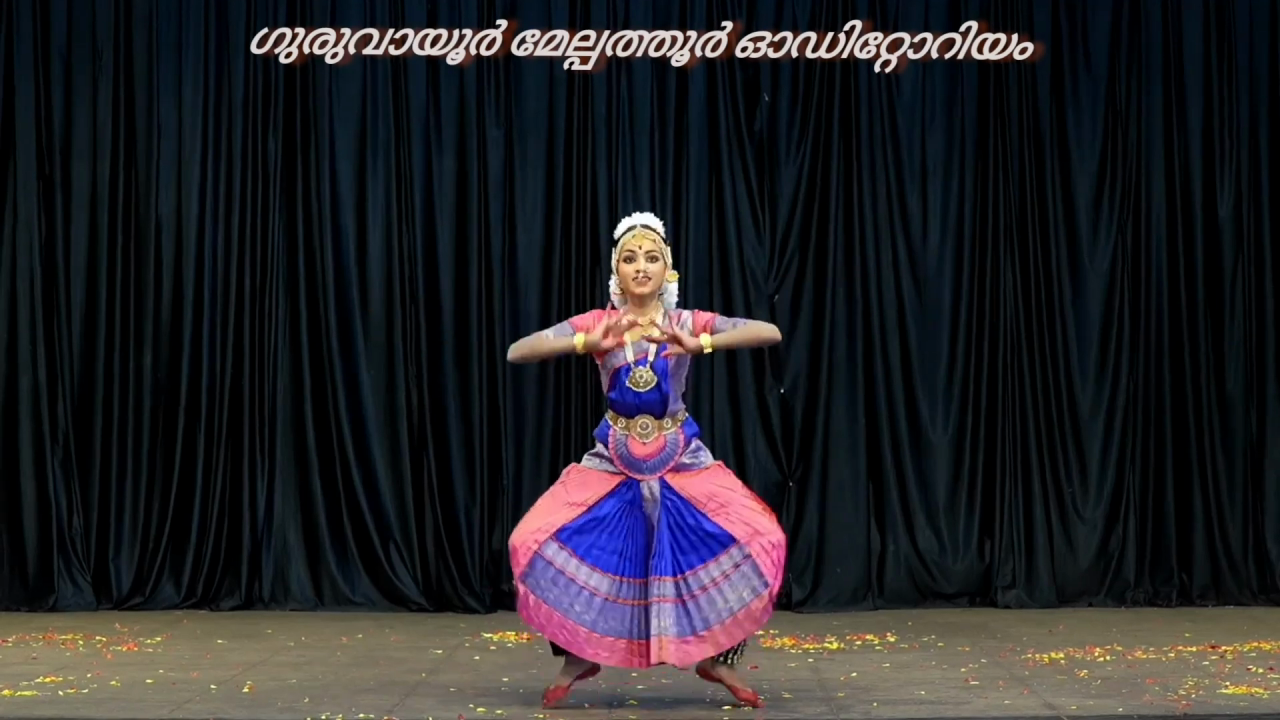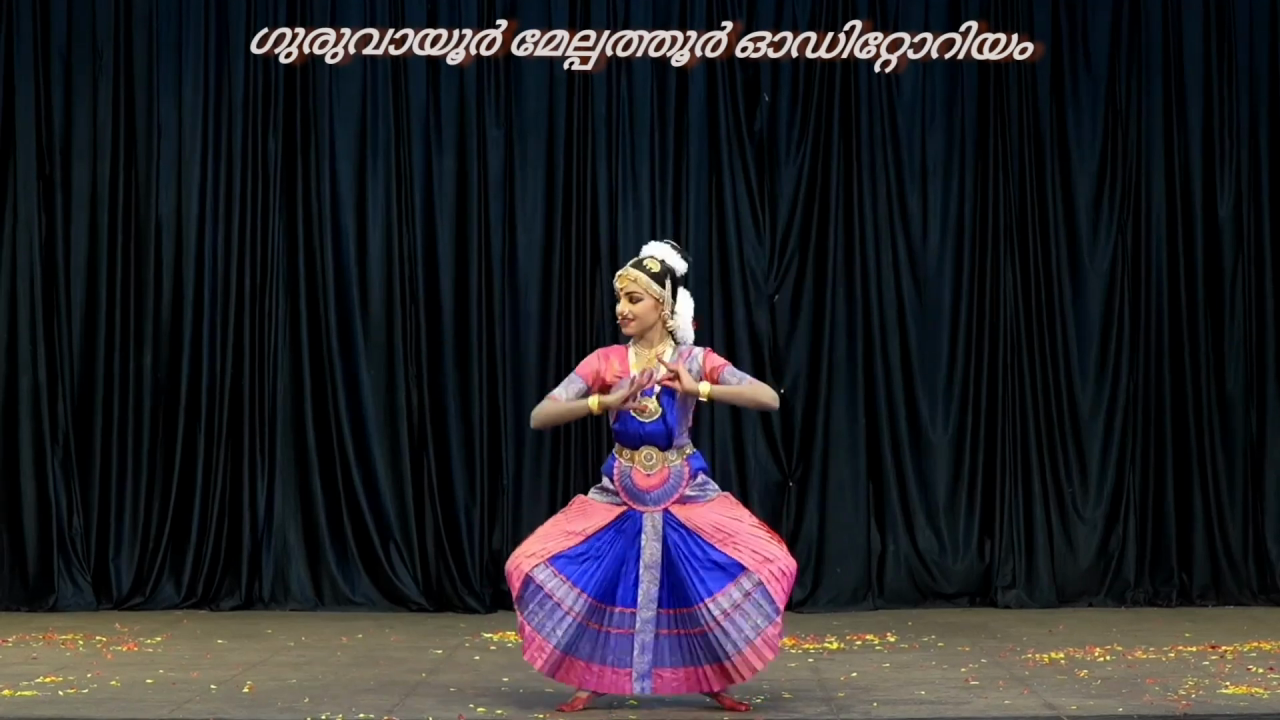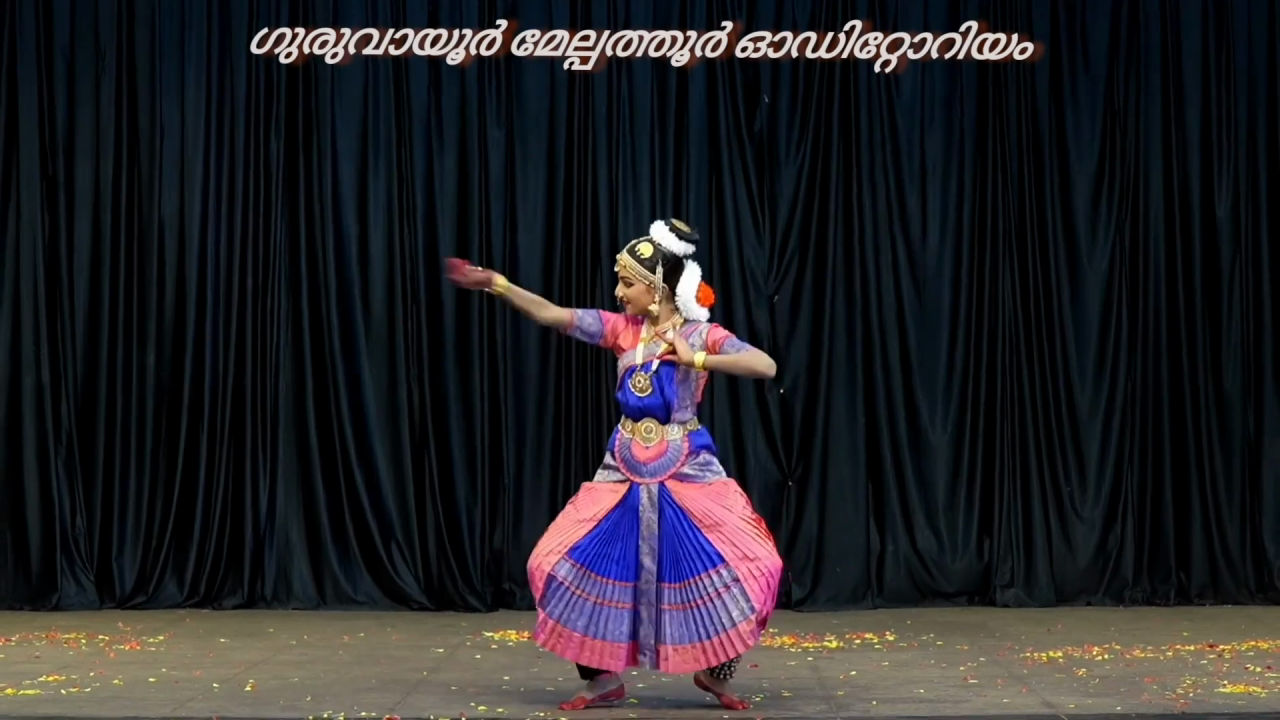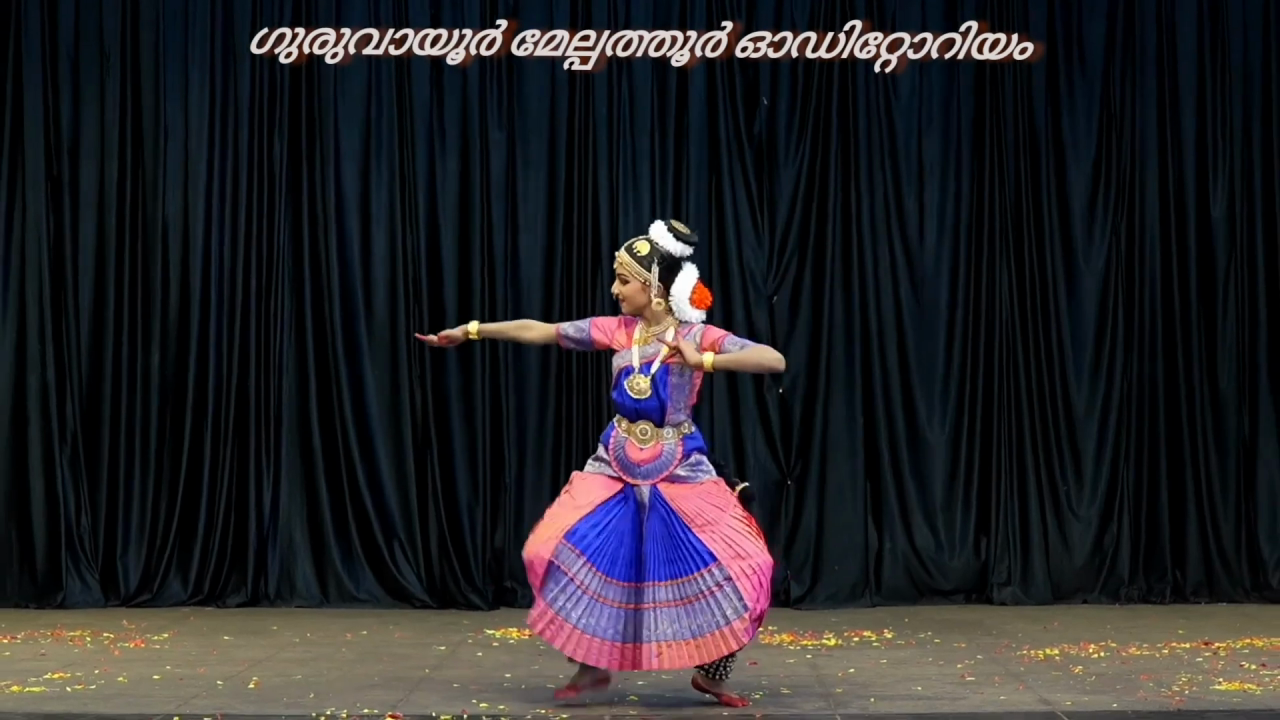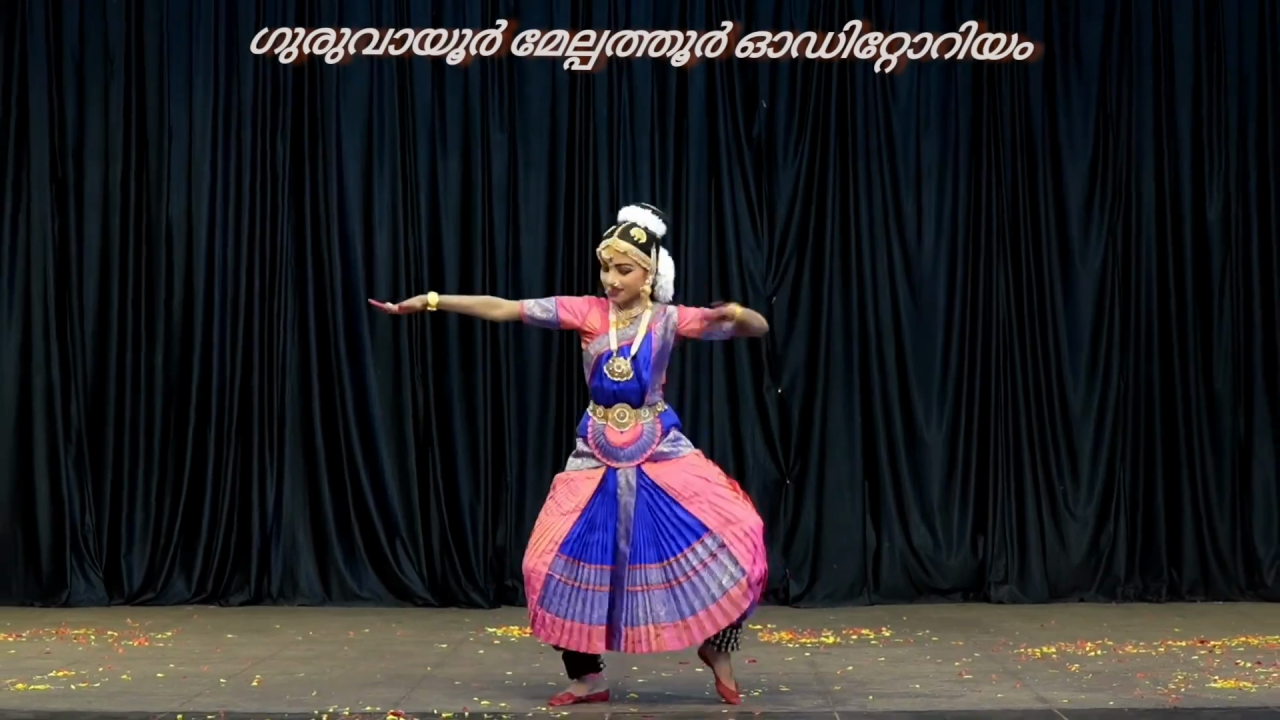
dt=0.2s
person 1, frame 1
left shoulder: (687, 323)
right shoulder: (596, 325)
left elbow: (771, 334)
right elbow: (516, 353)
left wrist: (696, 345)
right wrist: (586, 341)
left hip: (680, 462)
right hip: (612, 464)
left knee: (750, 543)
right knee: (543, 545)
left ankle: (715, 659)
right ankle: (578, 659)
person 1, frame 2
left shoulder: (697, 361)
right shoulder: (604, 362)
left elbow: (770, 398)
right elbow: (540, 416)
left wrist: (698, 389)
right wrist: (603, 401)
left hip: (686, 496)
right hip: (617, 497)
left knee: (765, 569)
right knee: (538, 570)
left ankle: (717, 680)
right ankle: (593, 679)
person 1, frame 3
left shoulder: (704, 336)
right shoulder: (618, 329)
left elbow: (766, 367)
right elbow: (551, 312)
left wrist: (694, 359)
right wrist: (495, 283)
left hip: (687, 474)
right hip: (623, 473)
left knee: (746, 567)
right knee: (561, 563)
left ankle: (715, 674)
right ankle: (602, 676)
person 1, frame 4
left shoulder: (699, 336)
right shoulder: (616, 330)
left elbow: (775, 360)
right elbow: (541, 331)
left wrist: (703, 361)
right wrist: (471, 330)
left hip: (679, 473)
right hip: (614, 469)
left knee: (740, 569)
right knee: (554, 552)
left ankle: (711, 673)
right ankle: (592, 665)
person 1, frame 5
left shoulder: (672, 319)
right shoulder: (586, 312)
left elbow: (759, 327)
right elbow: (501, 308)
left wrist: (738, 314)
right wrist: (429, 300)
left hip: (661, 454)
right hip: (596, 458)
left knee: (733, 537)
right knee: (556, 561)
left ankle: (718, 651)
right ankle: (588, 678)
